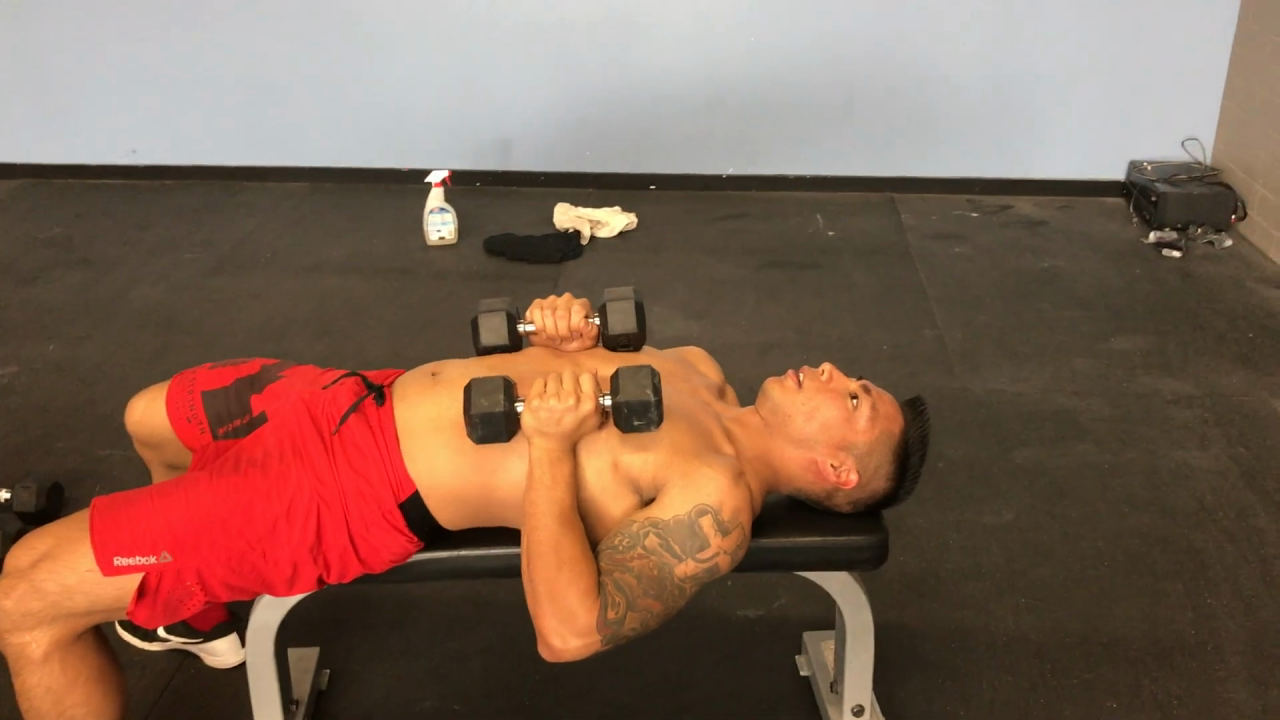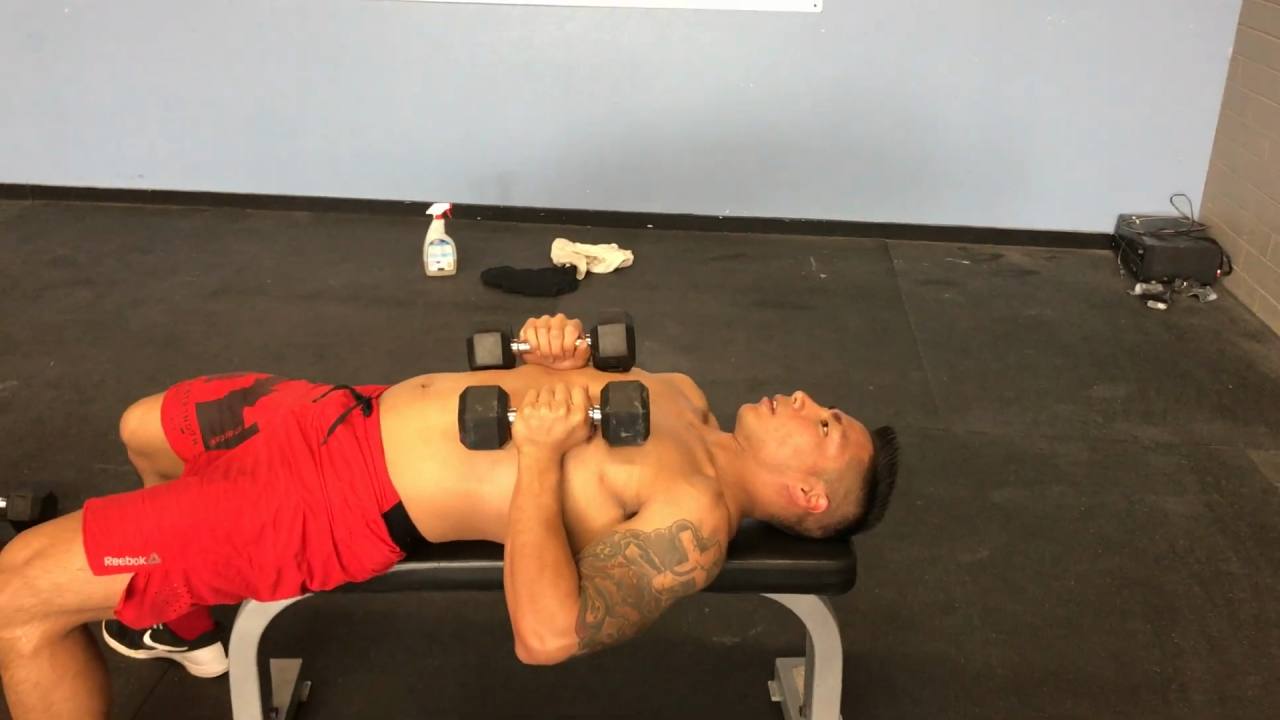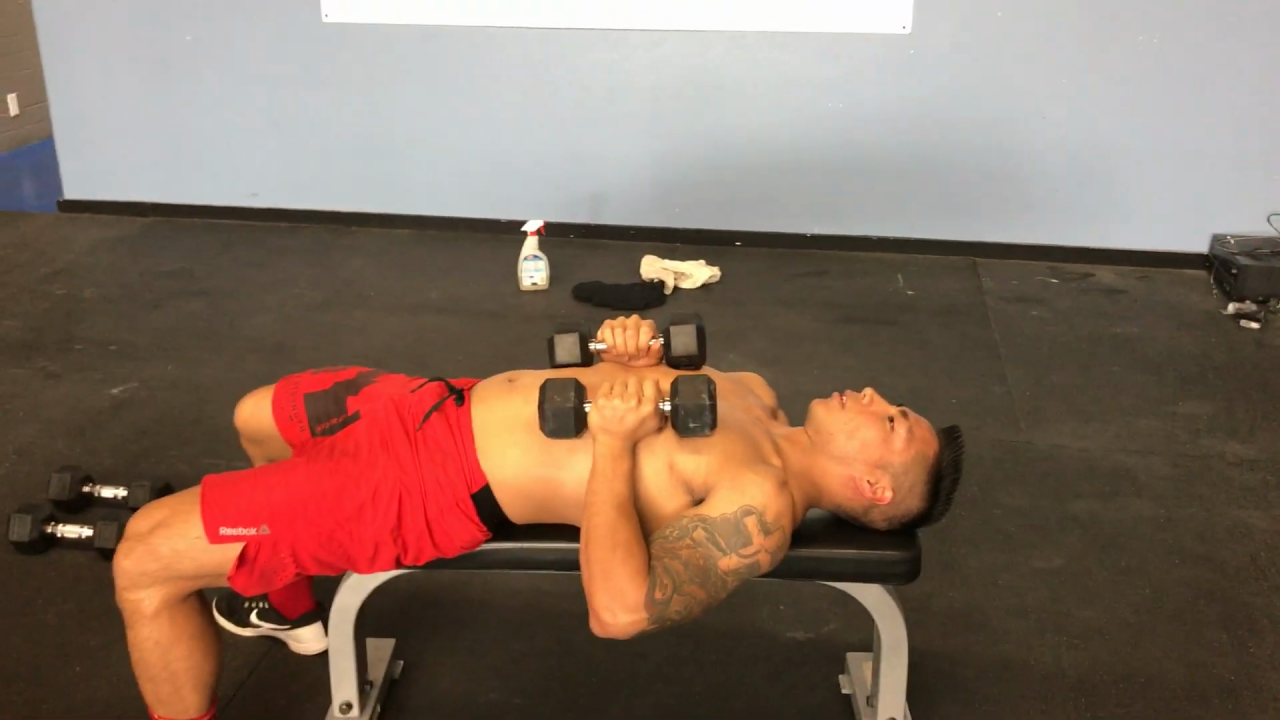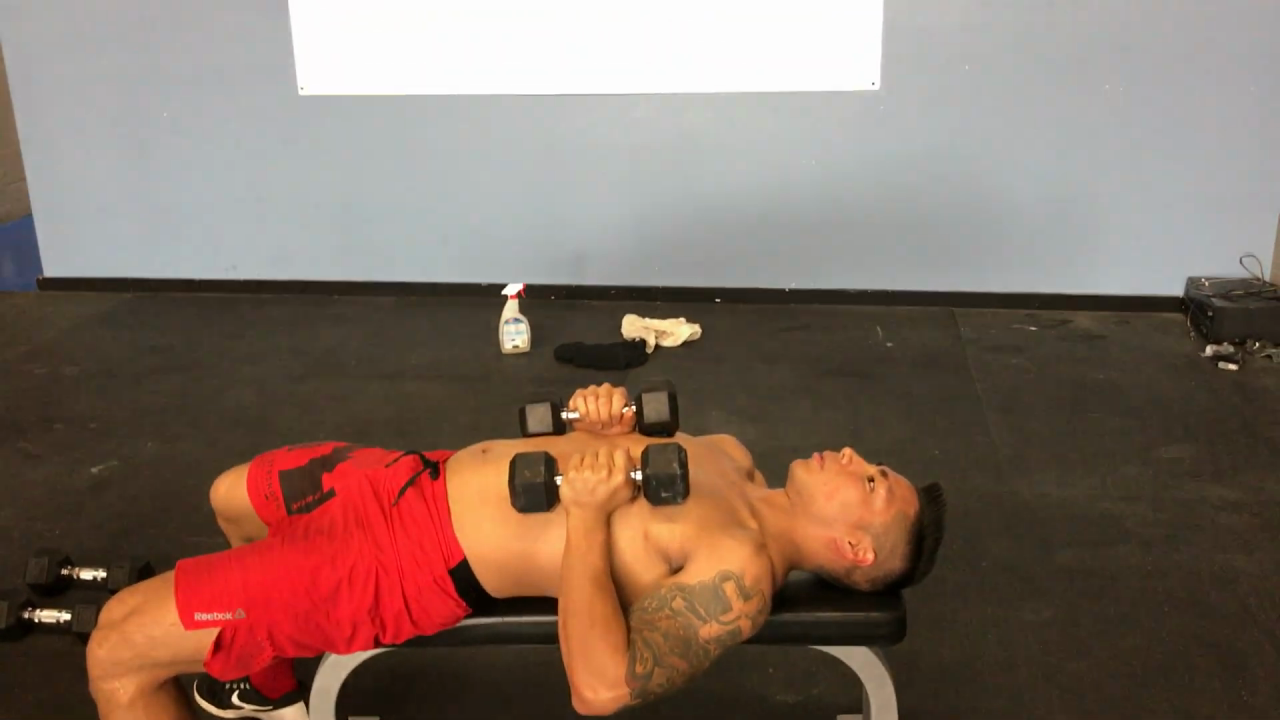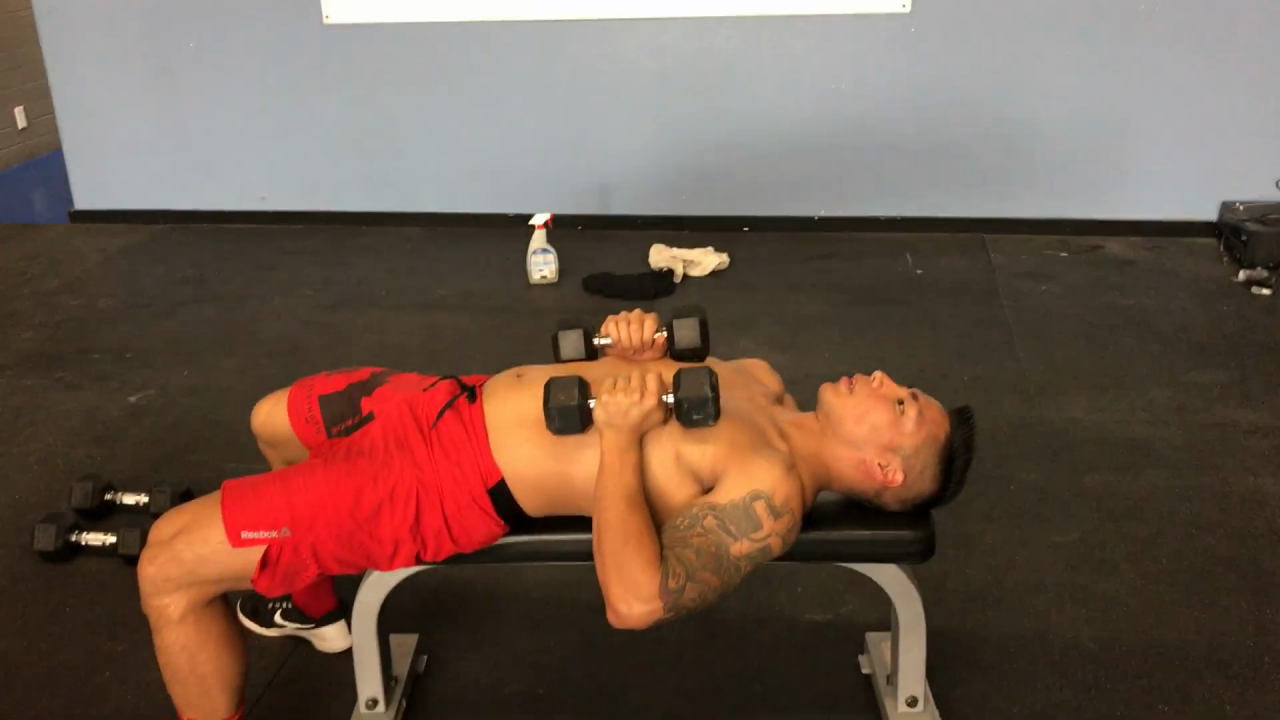
dt=1s
person 1, frame 1
left shoulder: (716, 506)
right shoulder: (700, 372)
left elbow: (568, 630)
right elbow: (587, 371)
left wrist: (549, 442)
right wrist: (563, 330)
left hip: (363, 491)
right knee: (152, 420)
right ankle: (194, 614)
person 1, frame 2
left shoulder: (695, 523)
right shoulder: (682, 397)
left elbow: (544, 634)
left wrist: (539, 454)
right wrist: (552, 353)
left hip: (346, 502)
right knee: (146, 429)
right ankle: (181, 622)
person 1, frame 3
left shoulder: (761, 509)
right shoulder: (755, 395)
left elbow: (617, 610)
left wrist: (615, 441)
right wrist: (631, 350)
left hip: (440, 484)
left knee: (145, 559)
right knee: (257, 418)
right ankle: (287, 606)
person 1, frame 4
left shoulder: (740, 574)
right shoulder: (732, 458)
left wrist: (588, 513)
right wrist: (601, 424)
left hip: (417, 560)
left knee: (118, 644)
right knee: (233, 496)
person 1, frame 5
left shoulder: (770, 498)
right shoulder: (761, 382)
left elbow: (633, 601)
left wrist: (619, 436)
right wrist: (633, 349)
left hip: (452, 482)
right hip: (466, 400)
left knee: (169, 566)
right knee: (274, 422)
right ankle: (312, 604)
